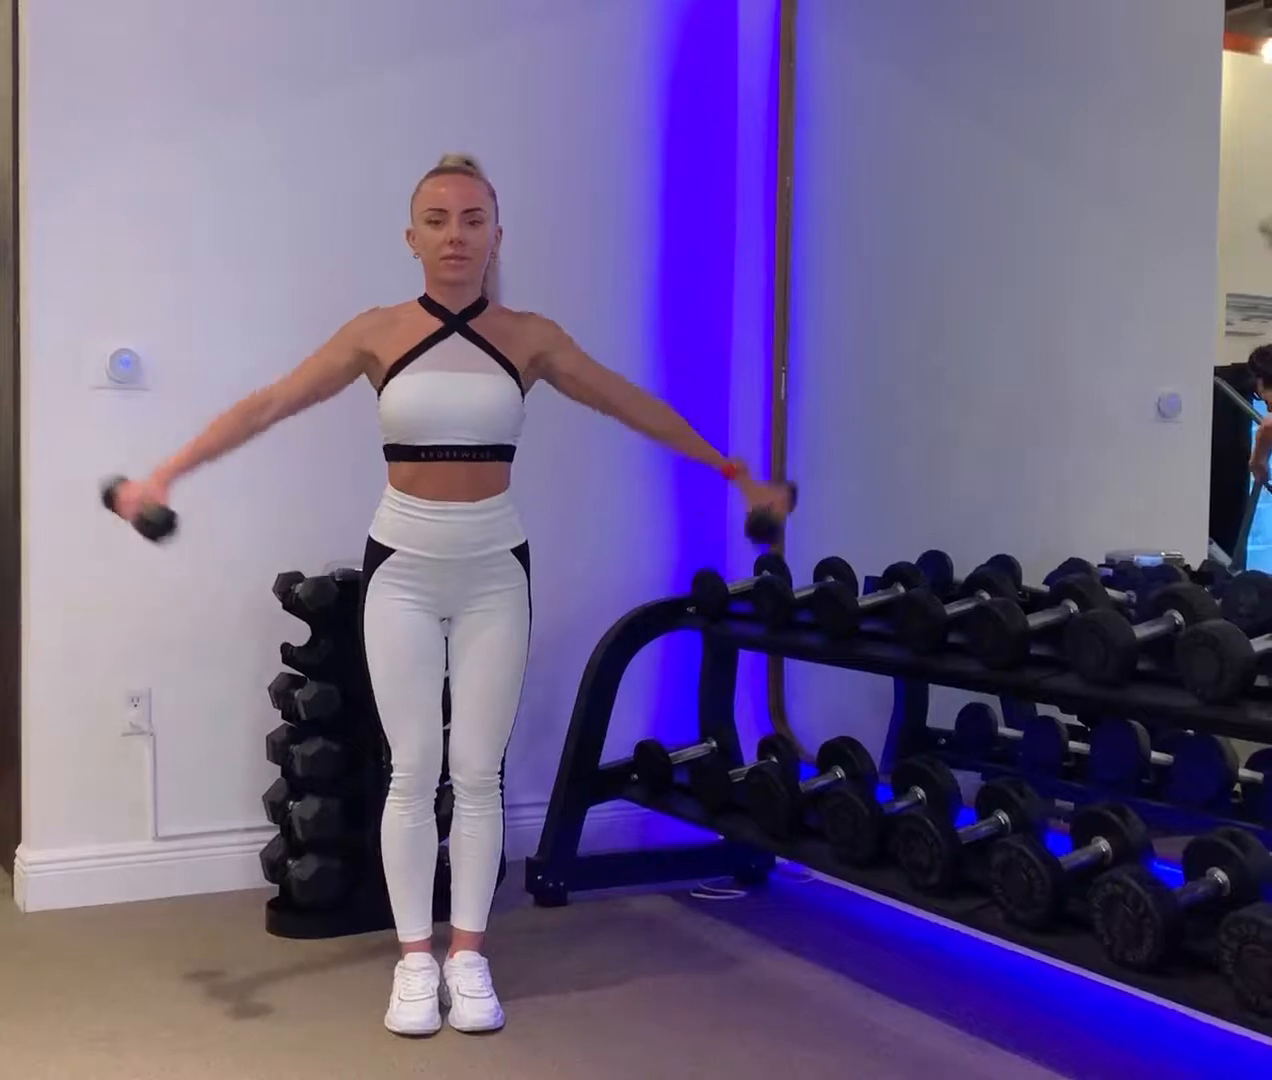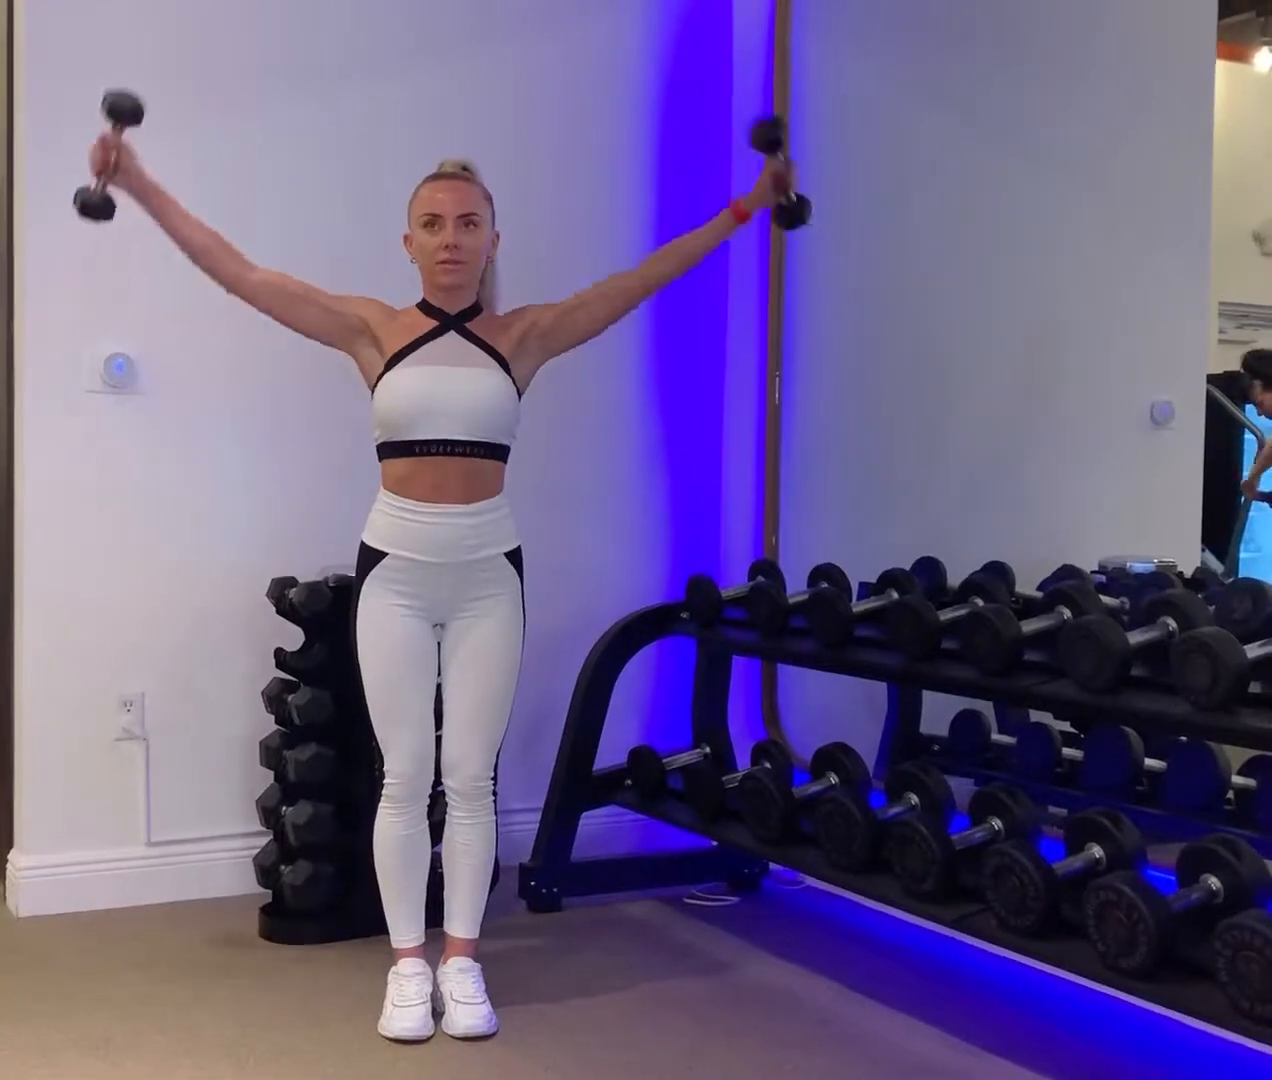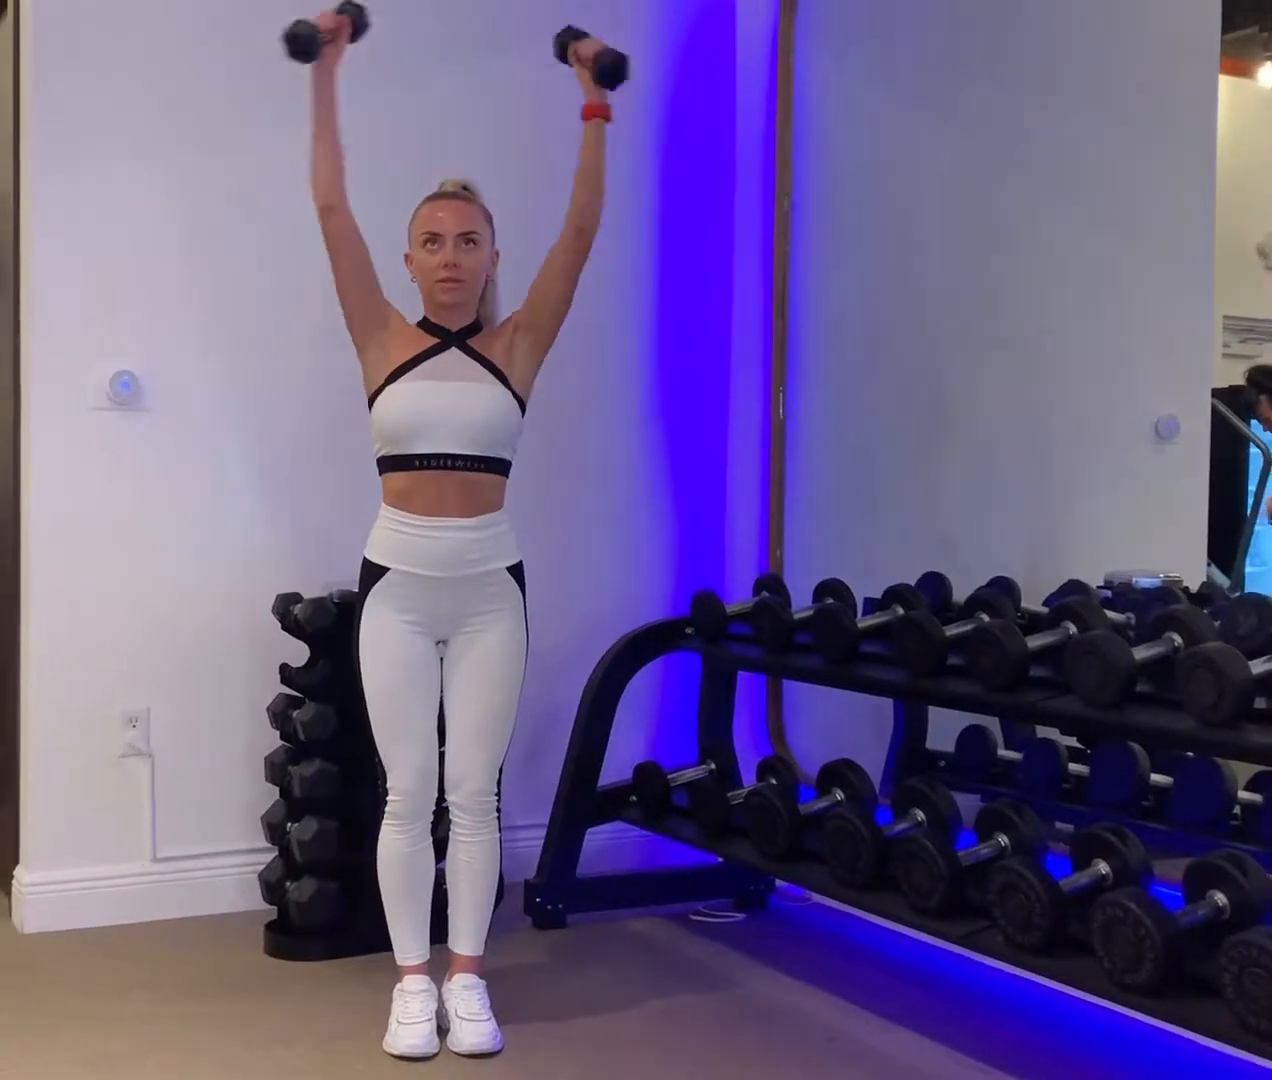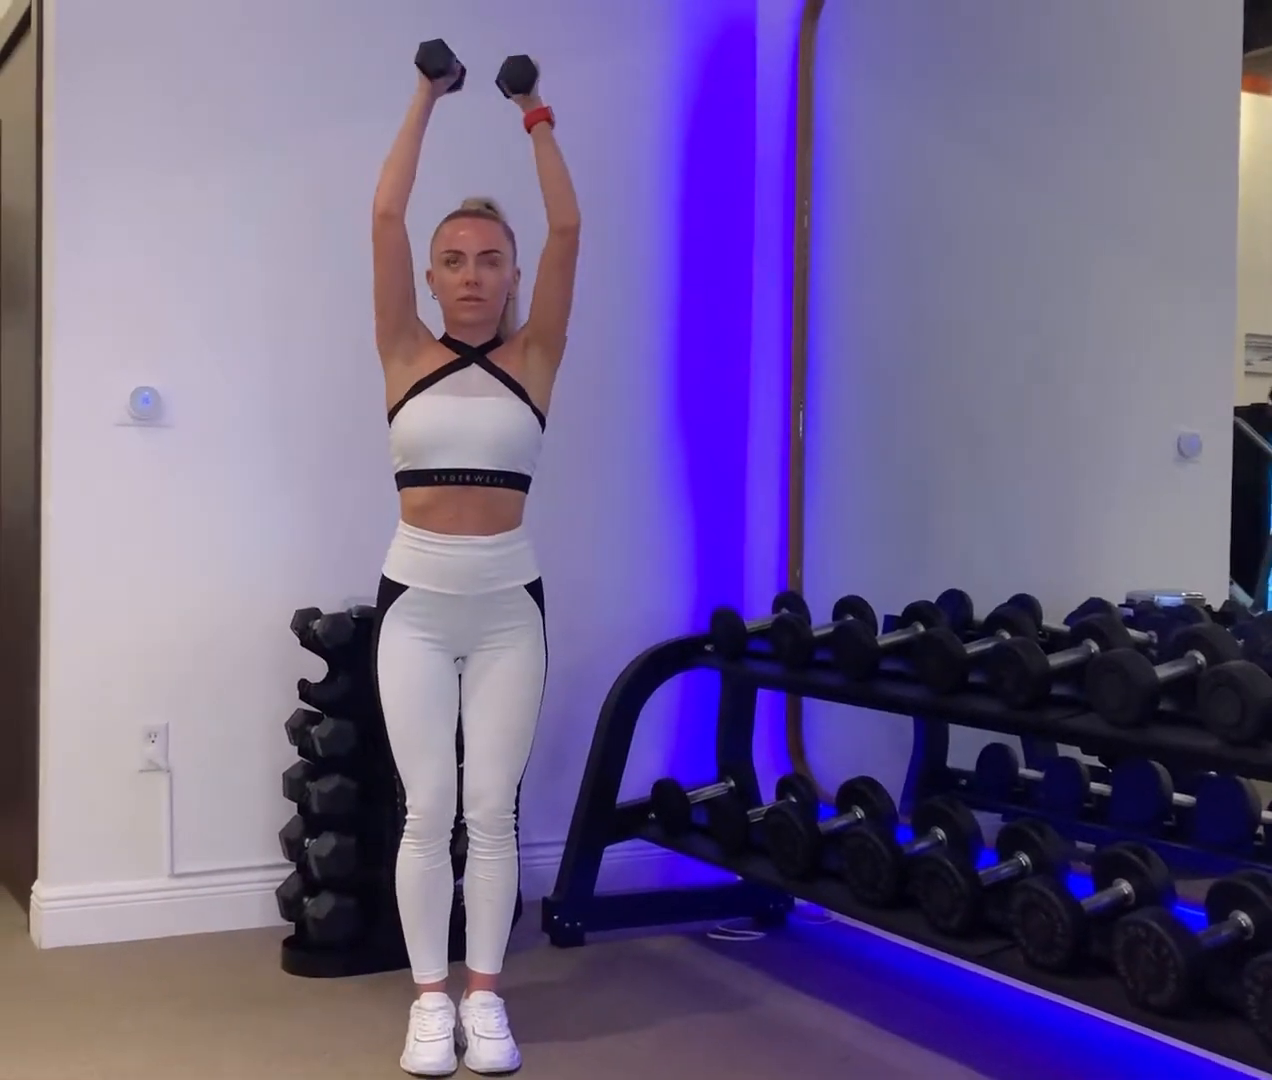
dt=0.5s
person 1, frame 1
left shoulder: (529, 335)
right shoulder: (377, 331)
left elbow: (634, 404)
right elbow: (267, 401)
left wrist: (738, 472)
right wrist: (167, 472)
left hip: (492, 569)
right hip: (402, 566)
left knee: (478, 772)
right knee: (413, 770)
left ankle: (468, 953)
right ankle: (415, 956)
person 1, frame 2
left shoulder: (523, 334)
right shoulder: (372, 328)
left elbow: (647, 278)
right elbow: (238, 274)
left wrist: (745, 209)
right wrist: (137, 184)
left hip: (487, 572)
right hip: (396, 568)
left knee: (472, 777)
right knee: (406, 777)
left ankle: (462, 959)
right ankle: (408, 961)
person 1, frame 3
left shoulder: (518, 347)
right shoulder: (381, 342)
left elbow: (582, 226)
right elbow: (331, 211)
left wrist: (592, 104)
left hip: (488, 586)
right hip: (396, 583)
left knee: (474, 793)
right knee: (407, 793)
left ankle: (466, 976)
right ankle: (411, 980)
person 1, frame 4
left shoulder: (534, 361)
right shoulder: (405, 356)
left elbow: (566, 229)
right elbow: (386, 218)
left wrist: (534, 114)
right wrist: (426, 100)
left hip: (507, 604)
right hip: (415, 600)
left knee: (492, 810)
right knee: (428, 810)
left ankle: (484, 996)
right ankle: (430, 996)
